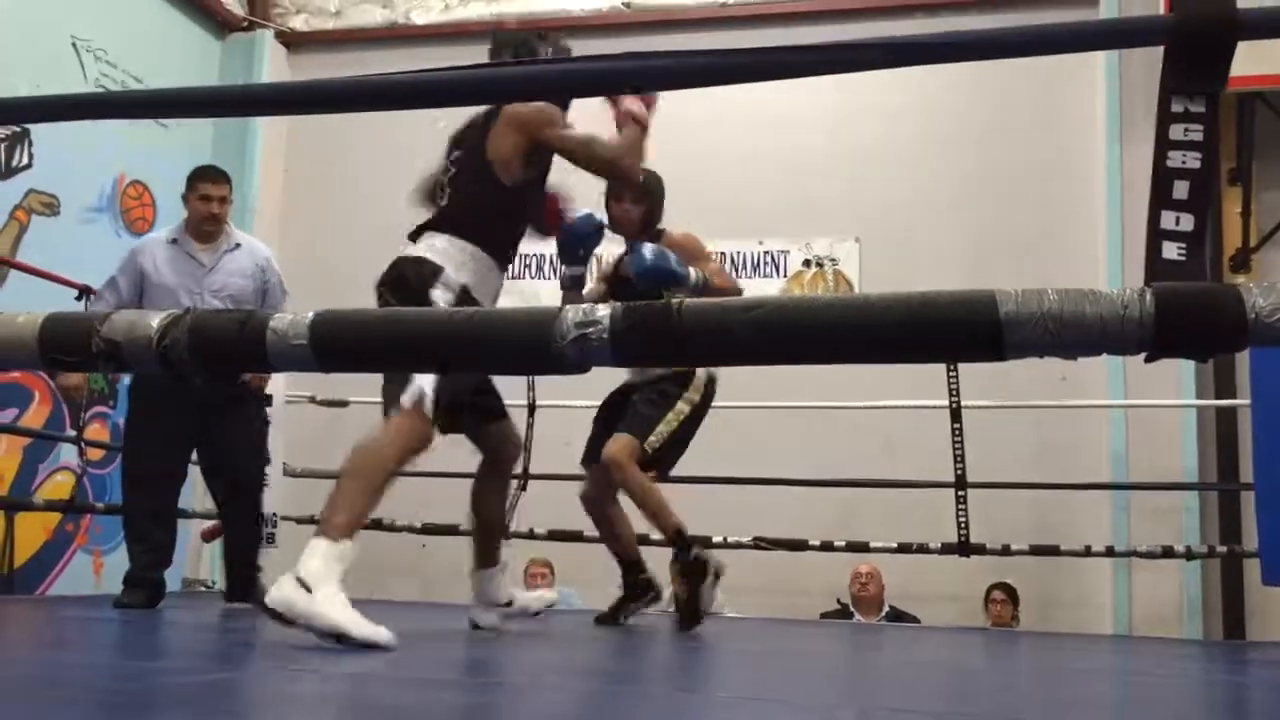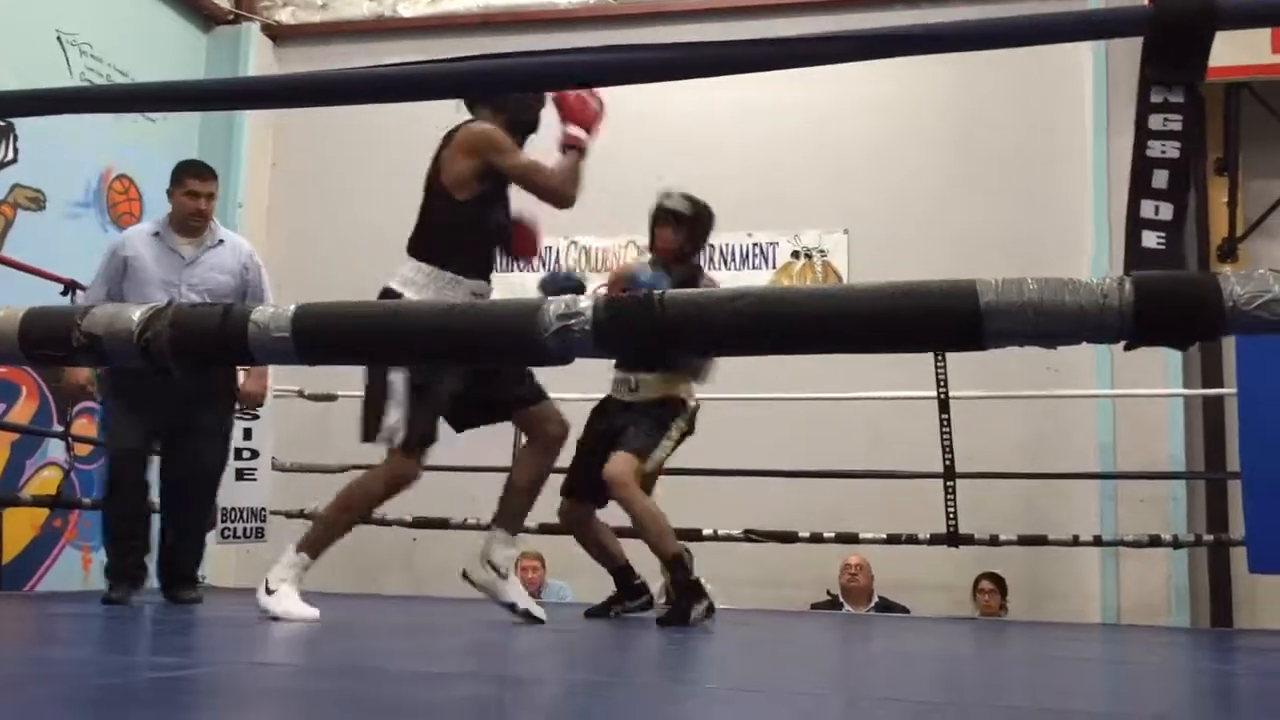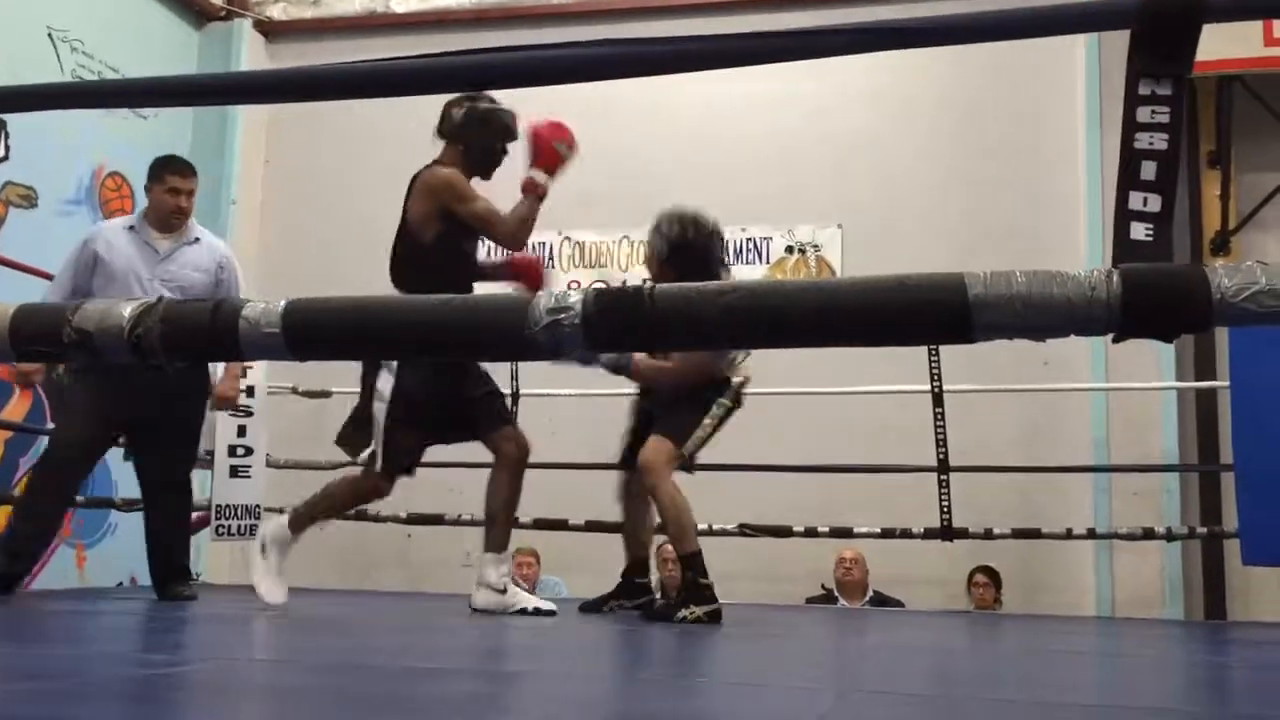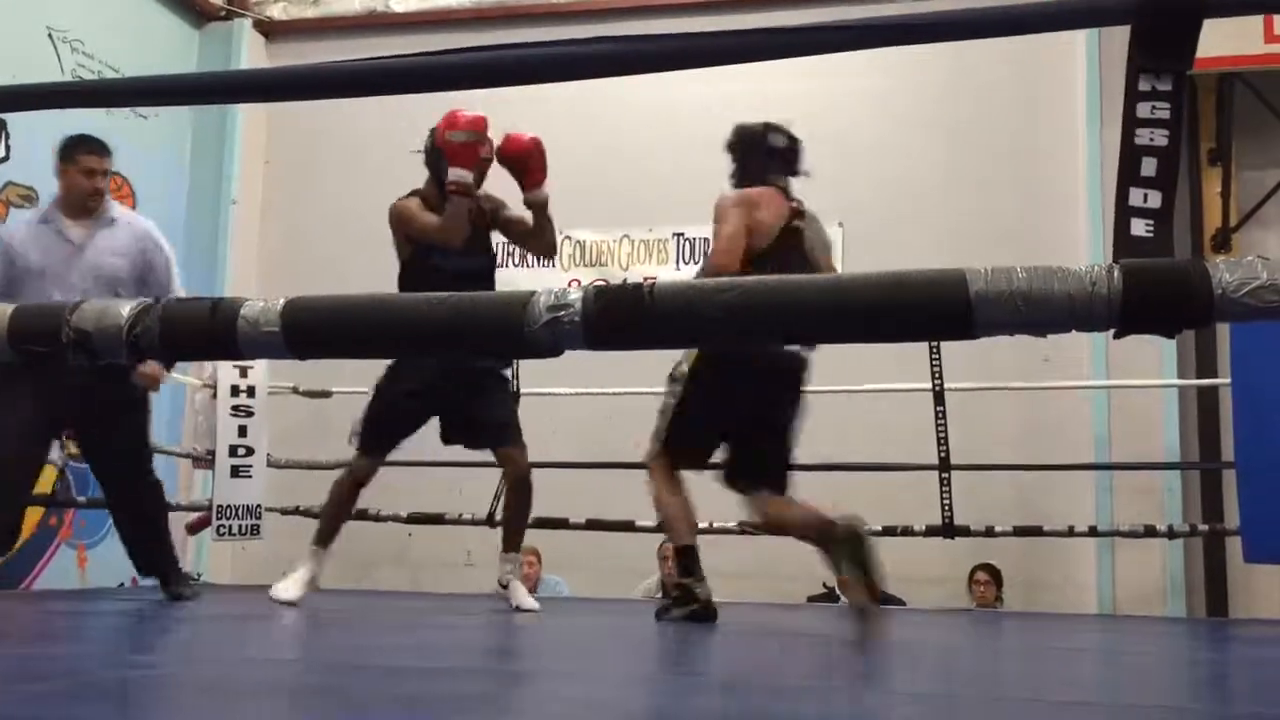
dt=0.3s
person 1, frame 1
left shoulder: (480, 130)
right shoulder: (531, 113)
left elbow: (431, 193)
right elbow: (621, 164)
left wrist: (530, 201)
right wrist: (635, 112)
left hip: (439, 293)
right hip: (436, 289)
left knee: (503, 443)
right knee: (411, 423)
left ankle: (492, 592)
right ankle: (311, 577)
person 1, frame 2
left shoulder: (491, 166)
right shoulder: (480, 139)
right elbow: (561, 191)
left wrist: (506, 234)
right wrist: (579, 134)
left knee: (550, 428)
right knee: (402, 465)
left ankle: (494, 562)
right ankle: (285, 575)
person 1, frame 3
left shoulder: (460, 188)
right shoulder: (441, 180)
right elbow: (512, 236)
left wrist: (503, 272)
right wrist: (539, 177)
left knee: (513, 449)
right knee: (378, 479)
left ankle: (494, 582)
right ankle: (278, 538)
person 1, frame 4
left shoulder: (488, 206)
right shoulder: (405, 209)
left elbow: (546, 249)
right elbow: (449, 235)
left wrist: (534, 190)
right wrist: (460, 172)
left hip: (478, 359)
right hip: (419, 356)
left knee: (516, 465)
right knee: (362, 464)
left ankle: (508, 575)
right ankle: (310, 566)
person 2, frame 1
left shoulder: (677, 245)
right shoulder: (616, 269)
left elbow: (733, 295)
left wrist: (689, 278)
right wrist: (572, 266)
left hip: (682, 379)
right hip: (639, 382)
left knee: (616, 457)
right knee: (595, 491)
left ankle: (693, 562)
right ankle: (638, 583)
person 2, frame 2
left shoulder: (699, 290)
right shoulder: (633, 273)
left elbow: (698, 367)
left hip: (668, 405)
right hip: (620, 401)
left knee: (619, 476)
right knee: (574, 508)
left ankle: (689, 588)
right ankle: (631, 588)
person 2, frame 3
right shoulder: (668, 270)
left elbow: (673, 372)
left wrist: (617, 358)
left hip: (711, 388)
right hip: (661, 382)
left knee: (652, 466)
right knee: (632, 484)
left ankle: (699, 592)
right ankle: (635, 584)
person 2, frame 4
left shoulder: (740, 204)
right shoulder: (813, 230)
left elbow: (721, 274)
left hip: (729, 352)
right hip: (786, 360)
left knee: (664, 463)
right knee: (765, 504)
left ankle: (690, 589)
right ankle: (841, 541)
person 3, frame 1
left shoulder: (256, 256)
right shoulder: (148, 252)
left elbow: (278, 319)
right elbow: (107, 309)
right wrist: (79, 365)
left hip: (234, 390)
right hip: (163, 387)
left knee: (242, 485)
right knee: (149, 487)
left ankle: (244, 583)
right ankle: (145, 581)
person 3, frame 2
left shoulder: (239, 254)
right shoulder: (130, 245)
right elbow: (95, 308)
left wrist: (256, 374)
right wrist: (81, 362)
left hip: (206, 385)
right hip: (135, 377)
left knee: (195, 481)
right knee: (124, 469)
left ankle: (180, 577)
right ankle: (125, 571)
person 3, frame 3
left shoulder: (214, 254)
right shoulder: (103, 239)
right elbow: (60, 301)
left wrist: (231, 375)
left hip: (176, 384)
right hip: (102, 374)
left knee: (169, 482)
right knee: (62, 459)
left ankle: (172, 576)
person 3, frame 4
left shoulder: (138, 233)
left elbow: (168, 305)
left wrist: (156, 358)
left hip: (111, 379)
left knee: (131, 478)
left ankle: (165, 569)
